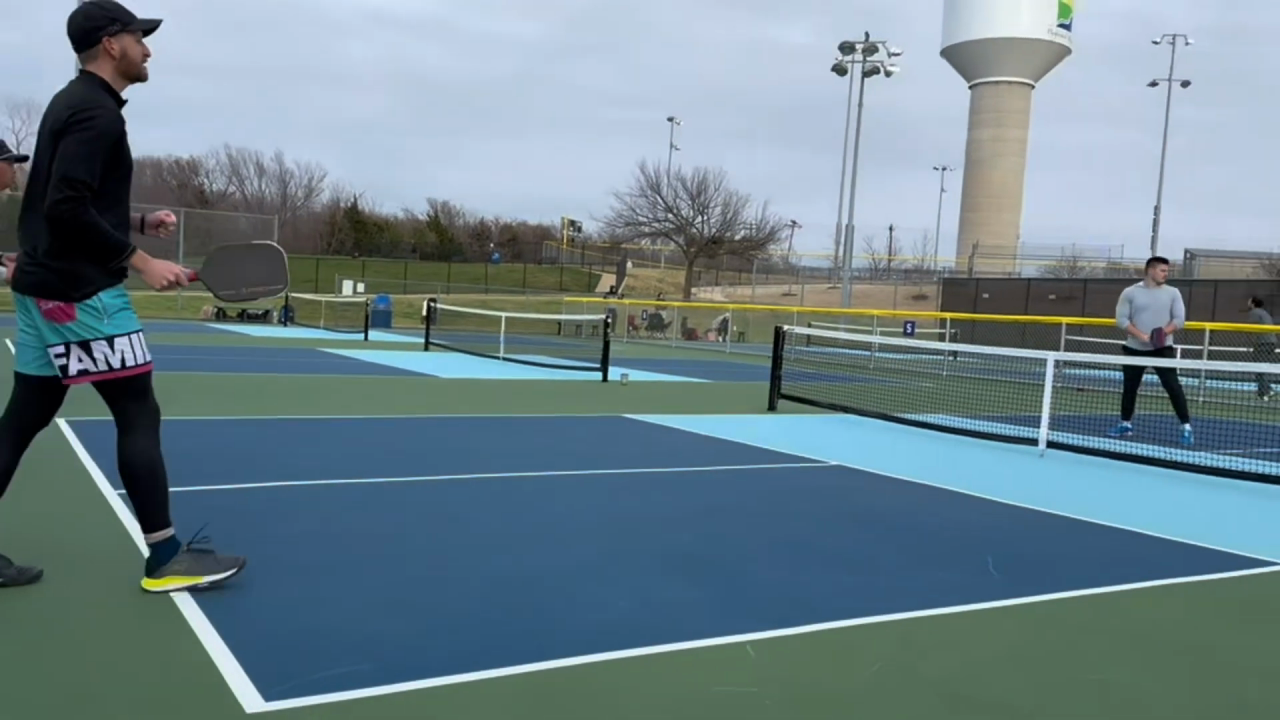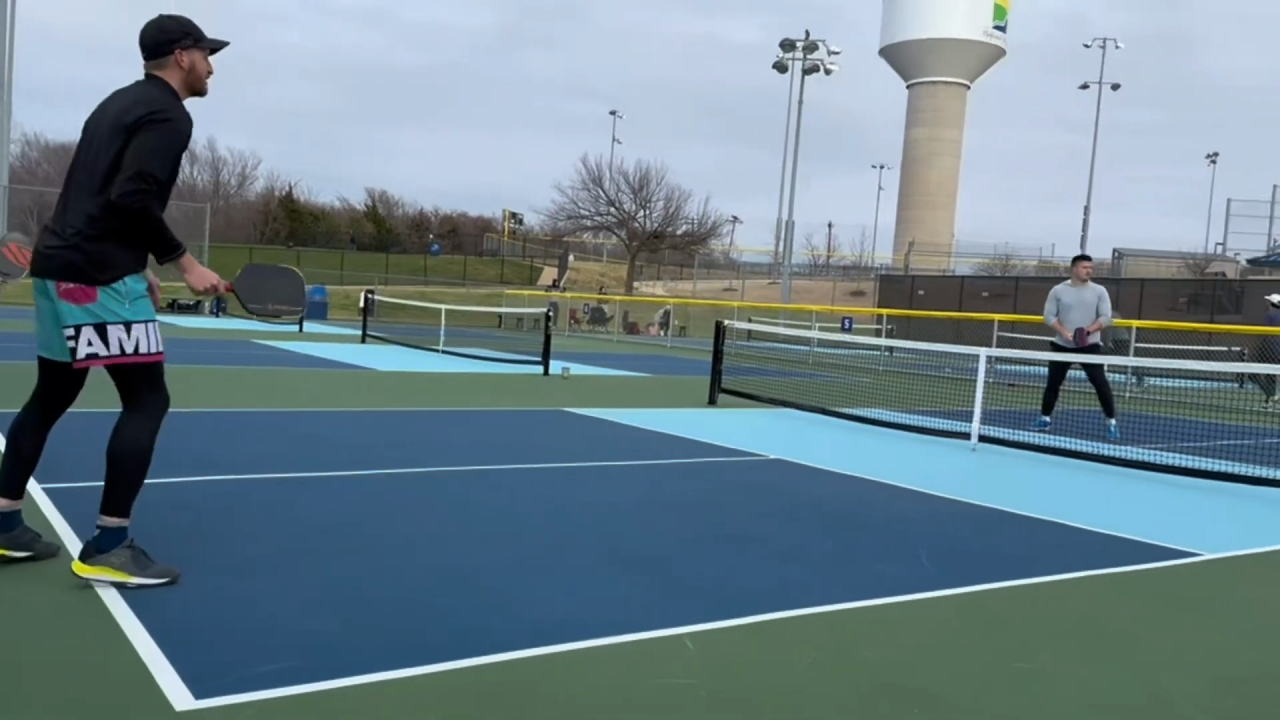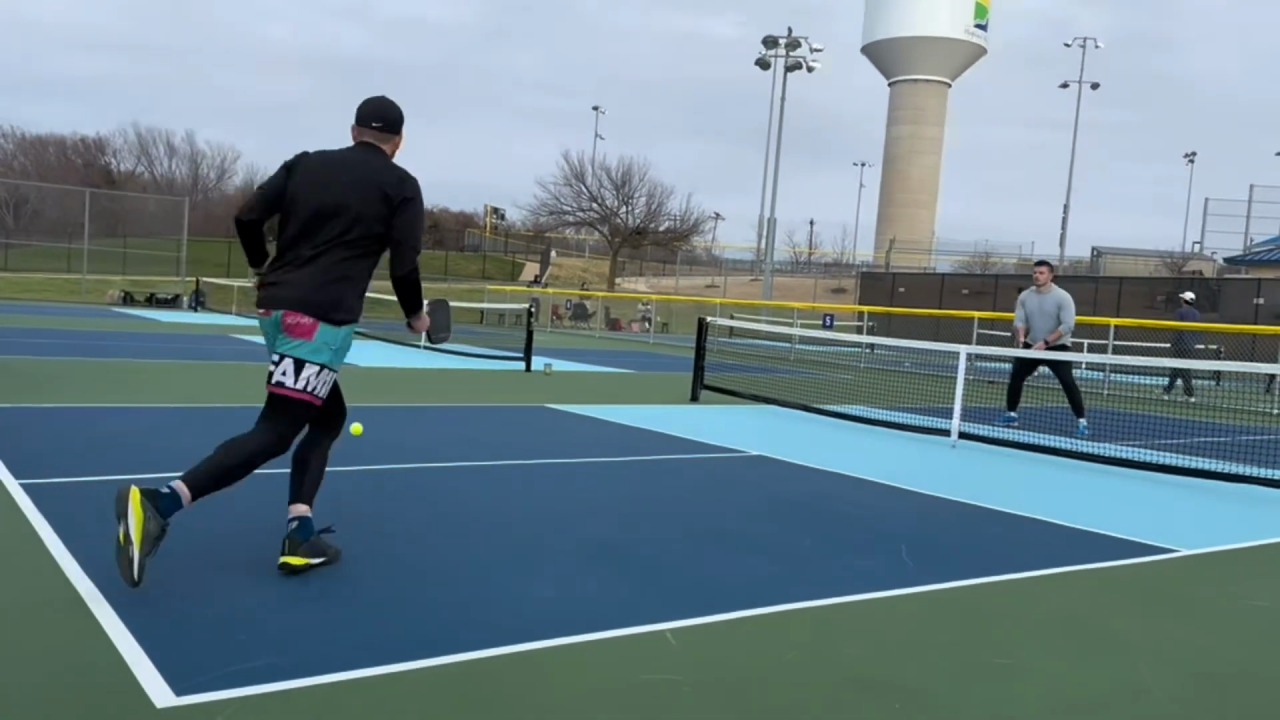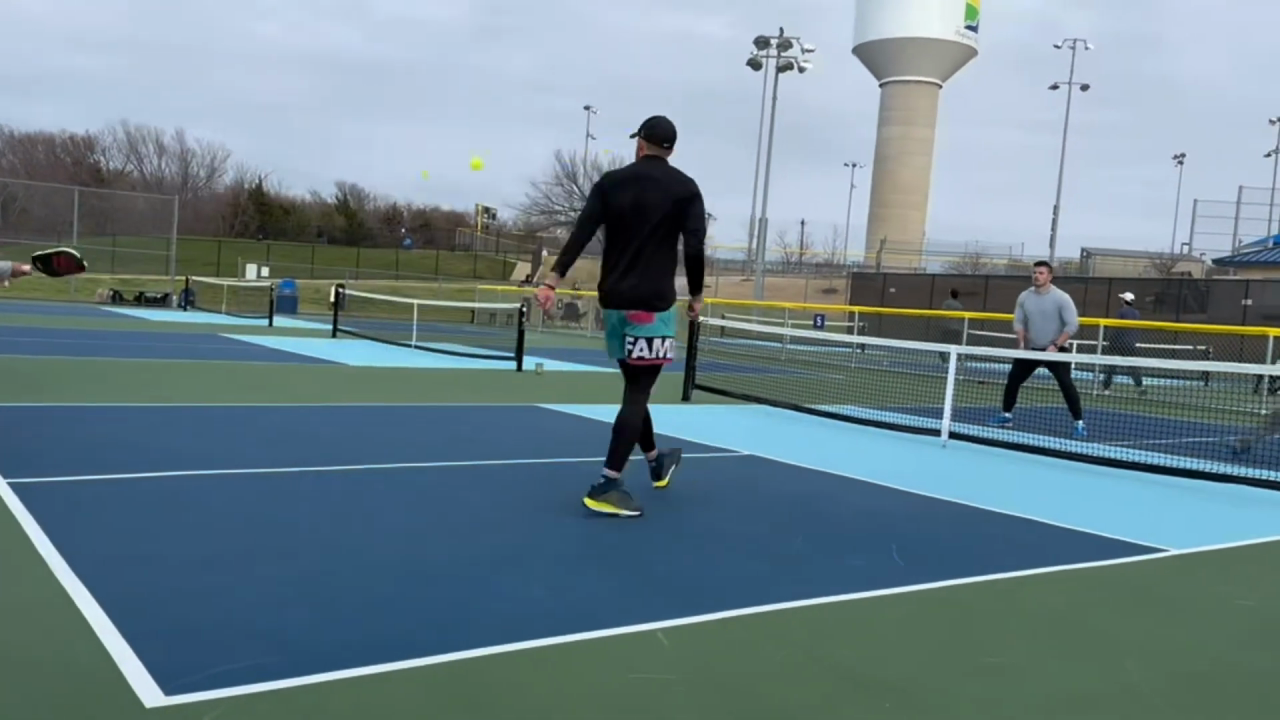
dt=0.7s
person 1, frame 1
left shoulder: (75, 103)
right shoulder: (96, 111)
right elbow: (67, 209)
left wrist: (136, 220)
right wrist: (138, 260)
left hip: (48, 286)
right hip: (83, 290)
right knee: (139, 416)
right ankle: (165, 557)
person 1, frame 2
left shoulder: (118, 104)
right shoulder: (169, 114)
right elbow: (131, 199)
left wrist: (136, 266)
right wrist: (185, 262)
left hip: (57, 264)
right hip: (98, 274)
left knee: (50, 398)
right knee: (146, 404)
right ankle: (110, 545)
person 1, frame 3
left shoulder: (306, 164)
right shoulder: (401, 185)
left elbow: (247, 217)
right elbow: (404, 268)
left wrist: (265, 275)
right wrist: (415, 313)
left hip: (280, 307)
right hip: (321, 317)
left knee: (329, 418)
right knee: (273, 435)
left ankle: (301, 535)
right ankle: (156, 505)
person 1, frame 4
left shoulder: (610, 182)
right shoulder: (685, 187)
left elbow: (582, 232)
right elbow: (695, 249)
left wrist: (553, 278)
right wrist: (696, 295)
left hip: (613, 301)
right hip: (652, 304)
left knee: (640, 383)
right knee: (637, 392)
left ankle: (657, 462)
right ankle: (605, 486)
person 2, frame 1
left shoulder: (1172, 293)
right shoulder: (1130, 292)
left elbow: (1179, 319)
right elbow: (1121, 319)
left wrist: (1163, 333)
right wrist: (1140, 336)
left hip: (1163, 349)
right hip: (1134, 348)
left knee: (1173, 386)
right knee: (1129, 387)
left ankle: (1186, 427)
right ankle: (1125, 424)
person 2, frame 2
left shoulder: (1099, 291)
right shoulder: (1058, 290)
left elbow: (1105, 317)
right elbow: (1049, 316)
left wrist: (1087, 331)
right wrist: (1065, 333)
left hip: (1090, 346)
right hip: (1062, 346)
left knee: (1101, 383)
right knee: (1052, 383)
left ankle: (1111, 422)
right ankle: (1044, 419)
person 2, frame 3
left shoulder: (1063, 297)
right shoulder: (1025, 296)
left elbow: (1068, 325)
right elbow: (1019, 320)
left wrist: (1045, 342)
right wrist: (1021, 337)
left hip: (1058, 346)
right hip: (1032, 345)
left knee: (1067, 381)
right knee: (1015, 376)
left ankle: (1081, 421)
right ankle: (1011, 414)
person 2, frame 4
left shoulder: (1062, 298)
right shoulder: (1024, 297)
left elbow: (1072, 325)
right elbow: (1018, 322)
left wrist: (1055, 346)
right wrist: (1022, 342)
left hip: (1056, 349)
right hip: (1031, 348)
left knee: (1066, 383)
right knee: (1013, 379)
left ankle: (1079, 423)
right ankle: (1006, 415)
